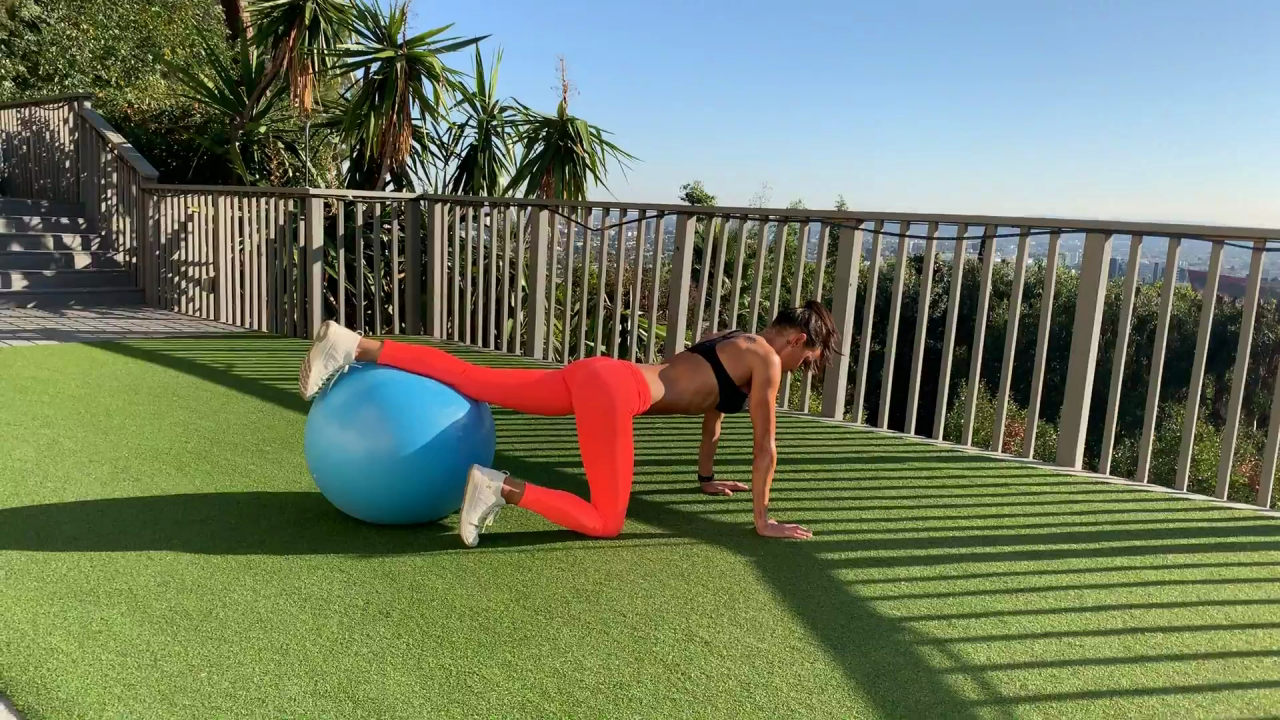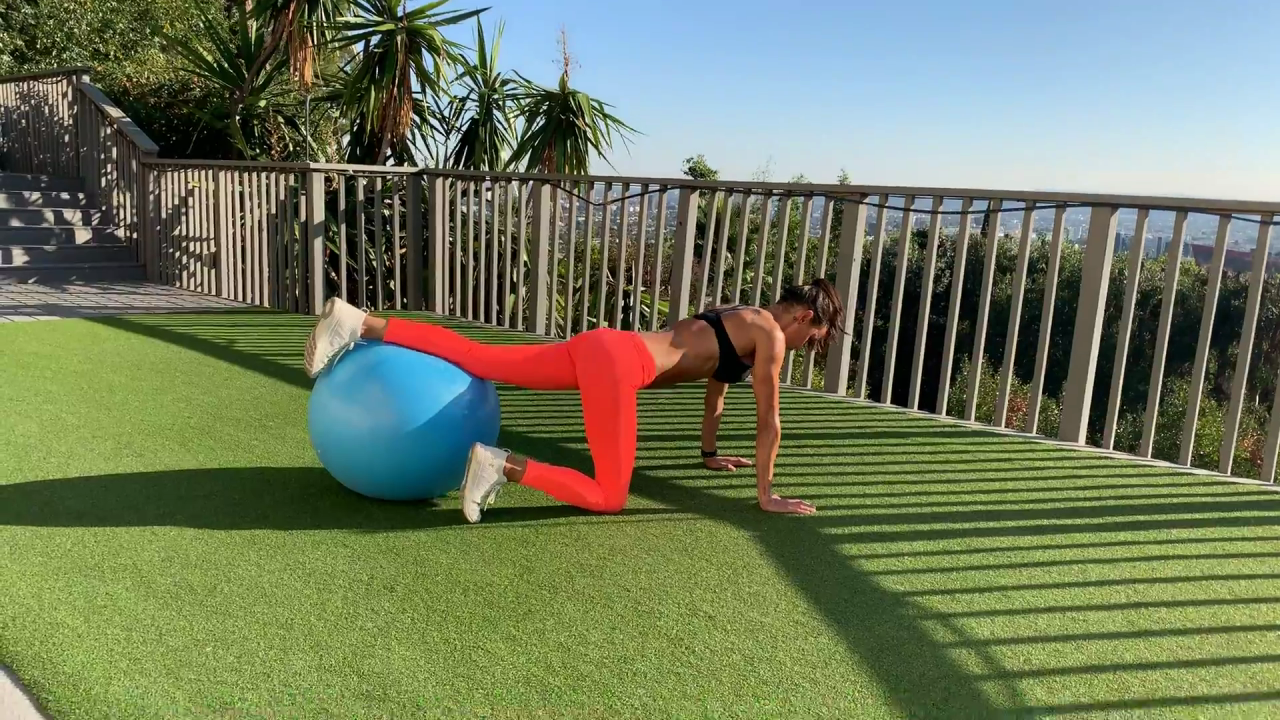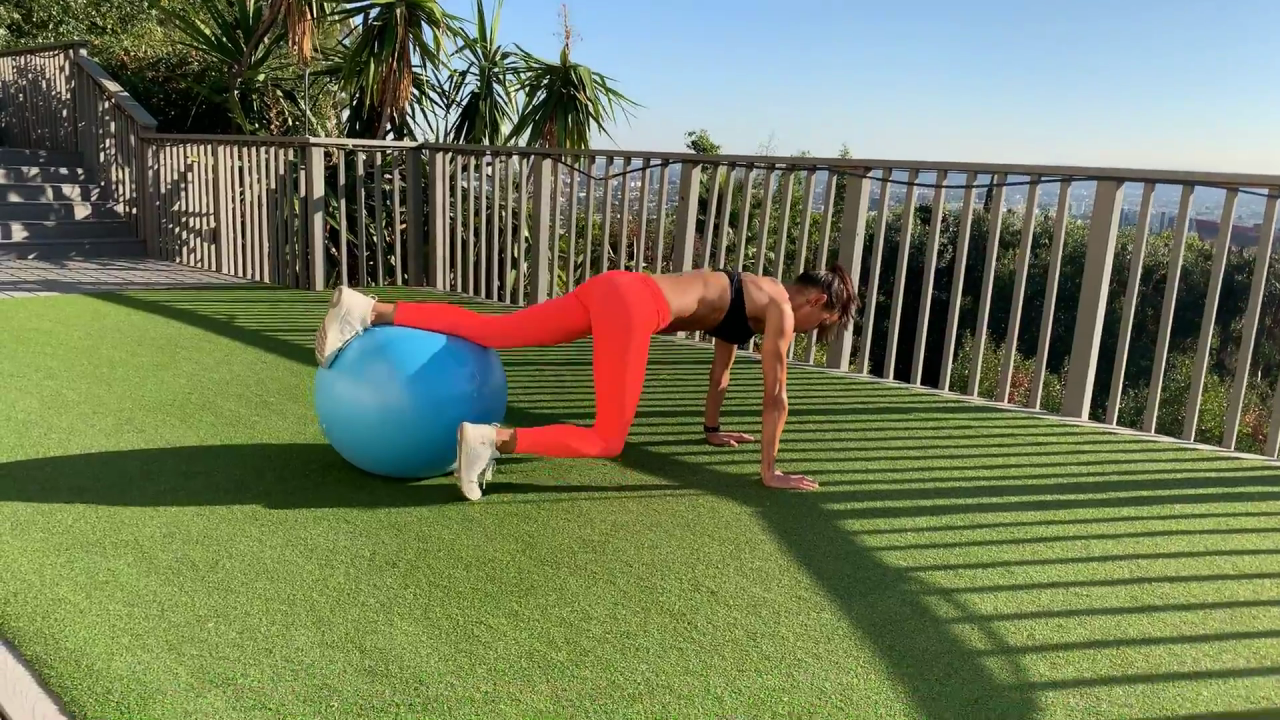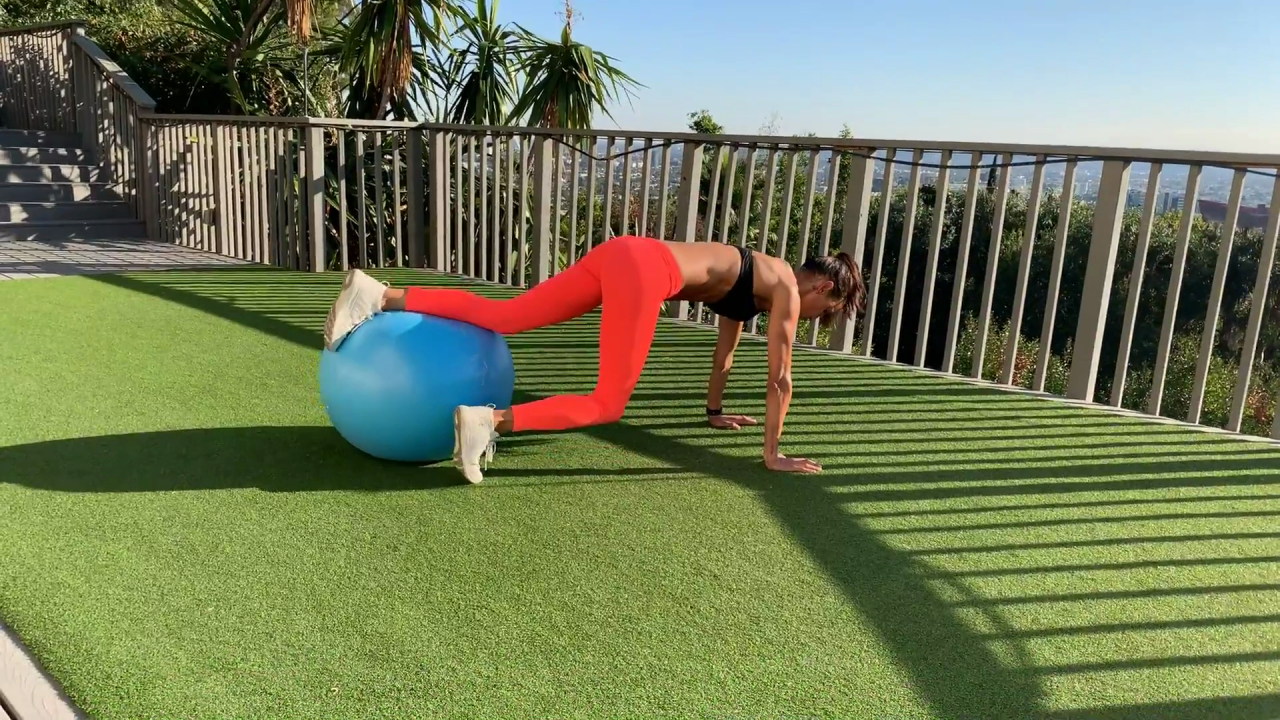
dt=0.3s
person 1, frame 1
left shoulder: (734, 345)
right shoulder: (766, 359)
left elbow: (712, 410)
right elbow: (764, 446)
left wrist: (706, 478)
right wrist: (763, 519)
left hip: (594, 375)
right hip: (613, 392)
left knee: (471, 380)
right knee: (606, 524)
left ankle: (352, 345)
right ankle: (501, 488)
person 1, frame 2
left shoulder: (739, 320)
right shoulder: (768, 332)
left elbow: (715, 390)
right elbow: (768, 421)
left wrist: (708, 453)
right wrist: (766, 495)
left hip: (598, 347)
right hip: (616, 366)
left knee: (472, 357)
right knee: (608, 499)
left ankle: (355, 323)
right ankle: (503, 465)
person 1, frame 3
left shoulder: (750, 296)
right shoulder: (779, 305)
left elbow: (721, 366)
right elbow: (775, 396)
left wrist: (712, 429)
right wrist: (769, 470)
left hip: (609, 291)
right hip: (633, 305)
left knee: (486, 329)
right knee: (607, 441)
left ankle: (365, 310)
right ankle: (494, 438)
person 1, frame 4
left shoulder: (753, 283)
right shoulder: (785, 289)
left elbow: (725, 348)
right elbow: (779, 379)
left wrist: (715, 412)
right wrist: (773, 454)
left hip: (621, 255)
right hip: (641, 270)
left knee: (500, 317)
right knee: (607, 406)
left ankle: (376, 296)
right ankle: (489, 421)
